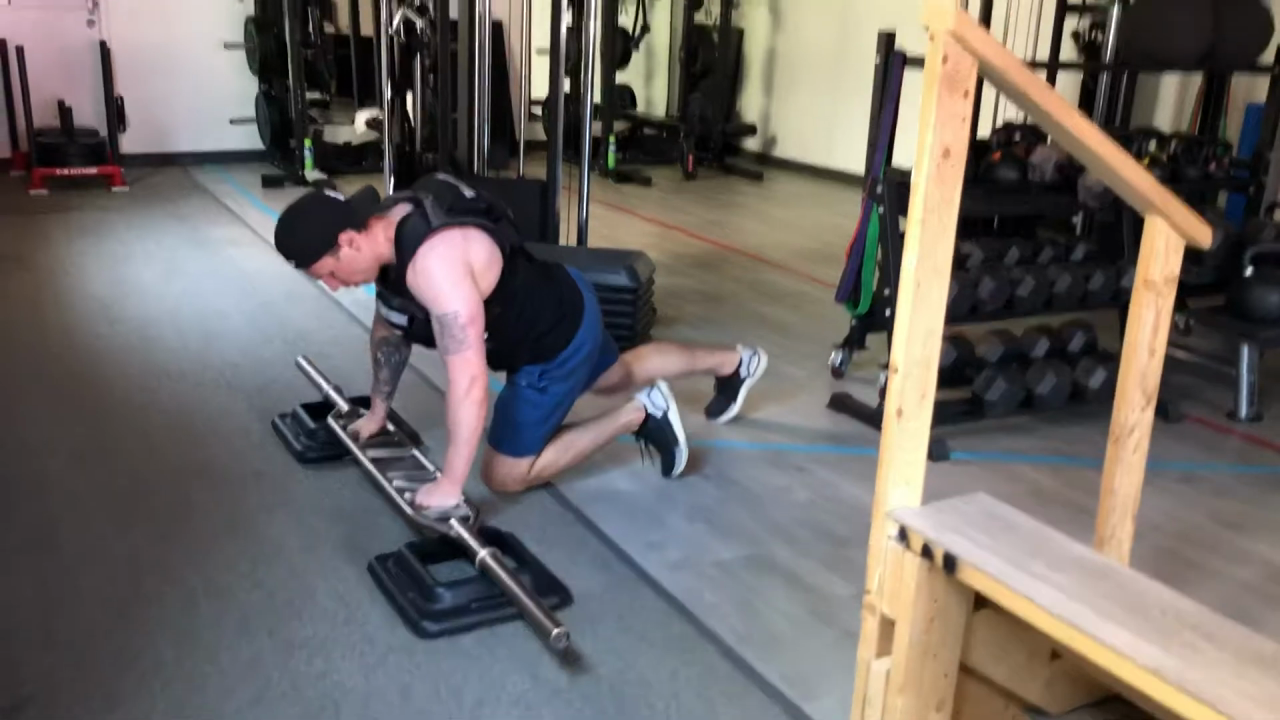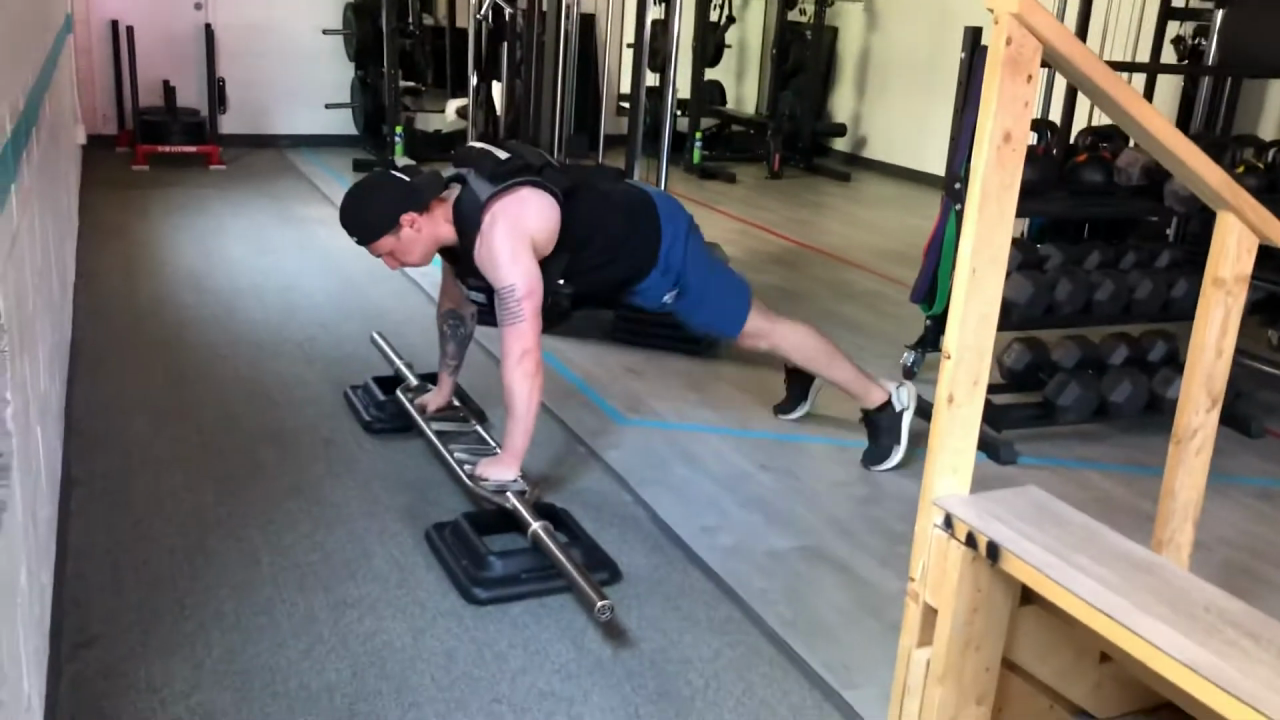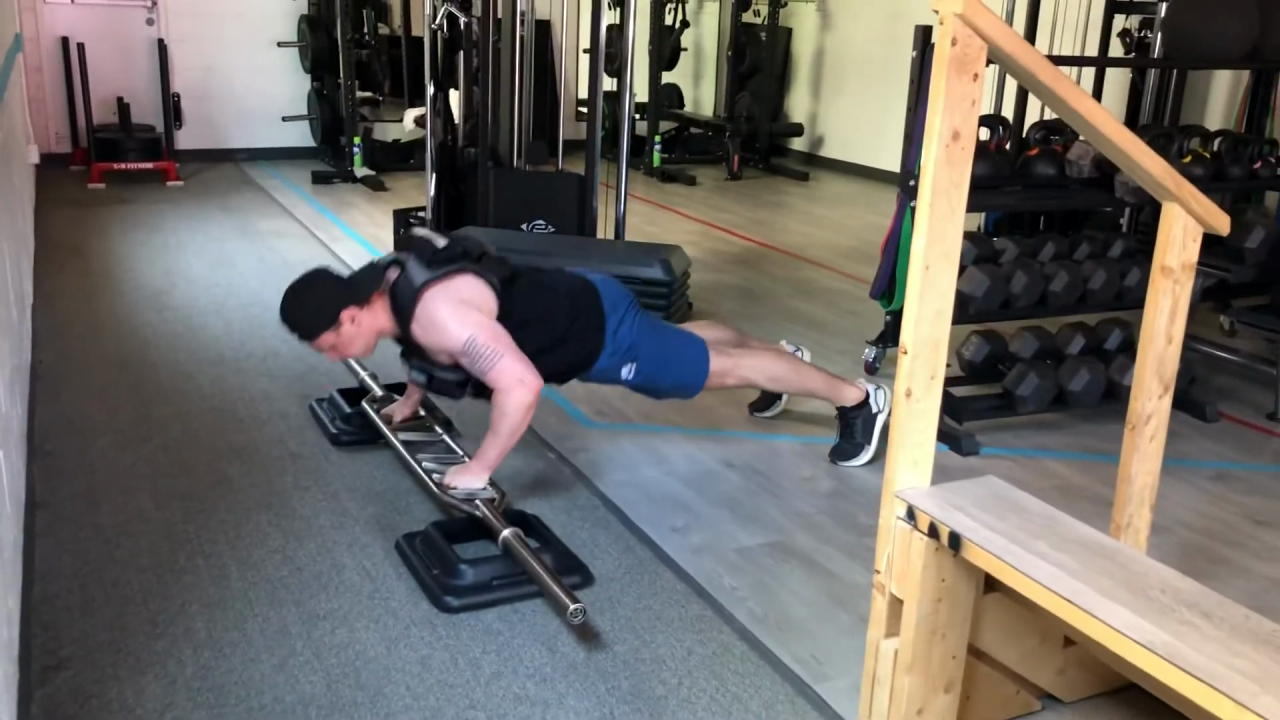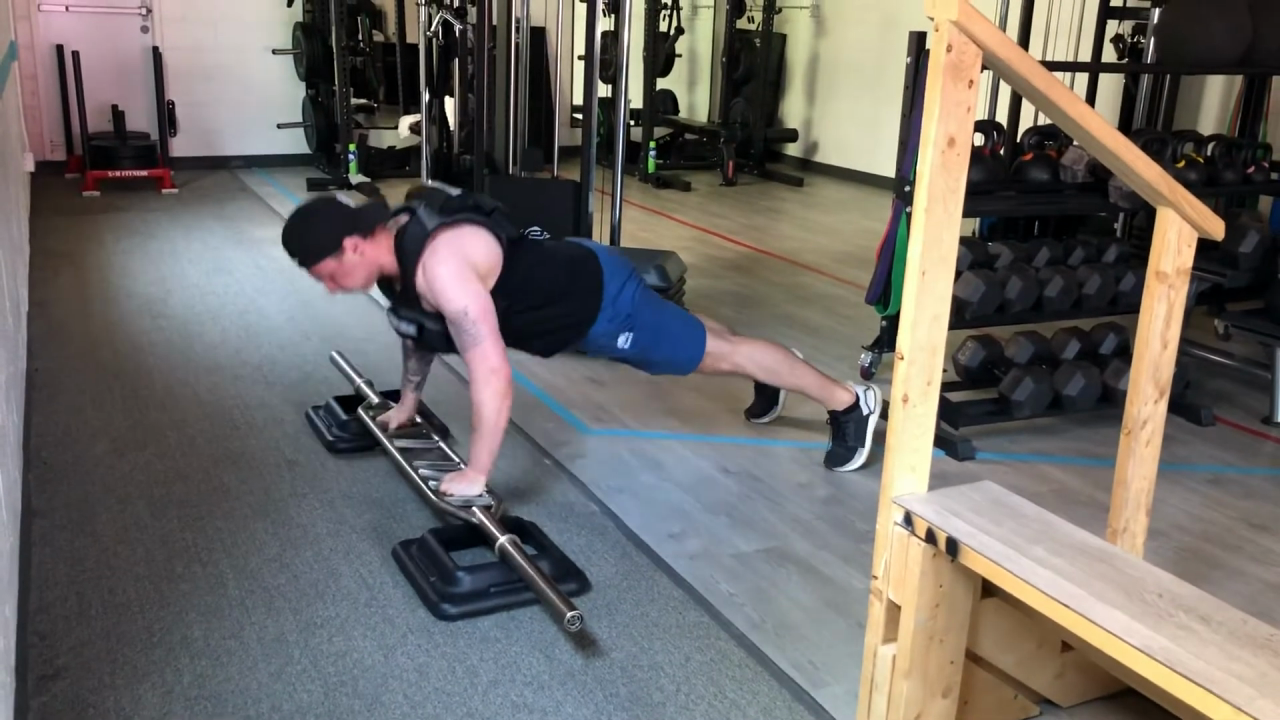
dt=1s
person 1, frame 1
left shoulder: (433, 261)
right shoulder: (388, 229)
left elbow: (469, 380)
right elbow: (390, 326)
left wrist: (449, 486)
right wrist: (378, 411)
left hip: (557, 340)
right hip: (559, 307)
left knee: (505, 474)
right knee: (617, 376)
left ankle: (640, 414)
right ankle: (733, 363)
person 1, frame 2
left shoulder: (497, 233)
right shoulder: (449, 210)
left elbow: (522, 356)
right elbow: (456, 303)
left wrist: (509, 461)
right wrist: (444, 385)
left hip: (654, 244)
right hip: (628, 231)
left knee: (754, 332)
right knee: (729, 309)
left ankle: (883, 401)
right ankle: (805, 370)
person 1, frame 3
left shoulder: (433, 312)
right shoulder: (392, 285)
left elbow: (520, 386)
left wrist: (478, 469)
right wrist: (411, 397)
left hip: (601, 334)
right hip: (575, 305)
left knee: (722, 371)
right knee: (684, 338)
left ankle: (856, 398)
right ankle: (783, 351)
person 1, frame 4
left shoulder: (440, 263)
right shoulder: (390, 238)
left elbow: (491, 374)
right elbow: (419, 321)
left wrist: (475, 475)
right wrist: (407, 401)
left hip: (599, 299)
right hip: (568, 287)
left knee: (715, 353)
right knee: (690, 332)
left ankle: (847, 400)
right ankle: (771, 382)
